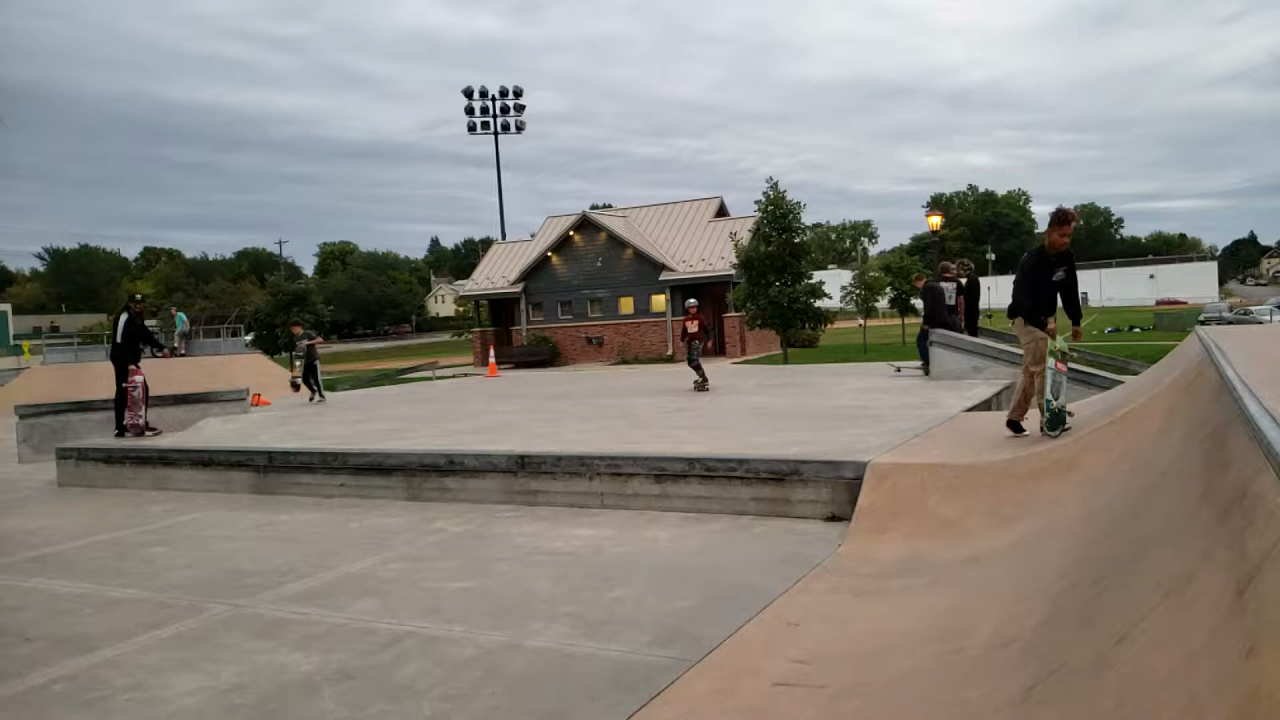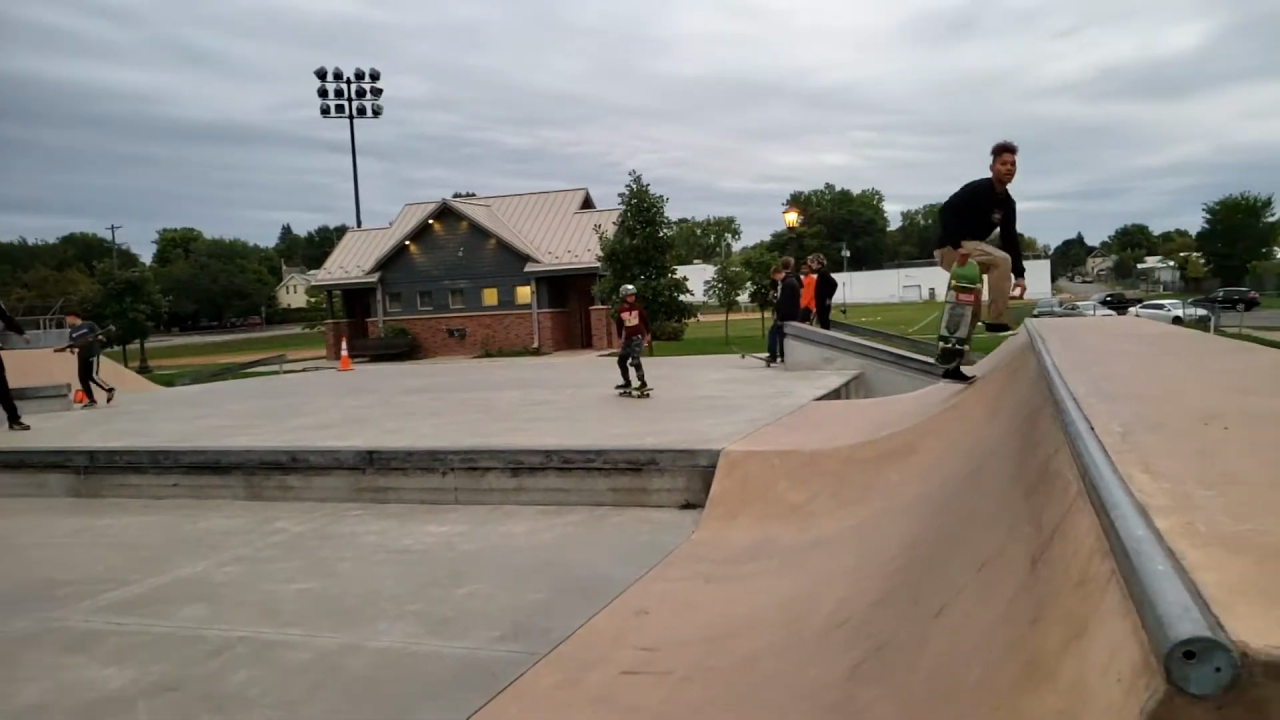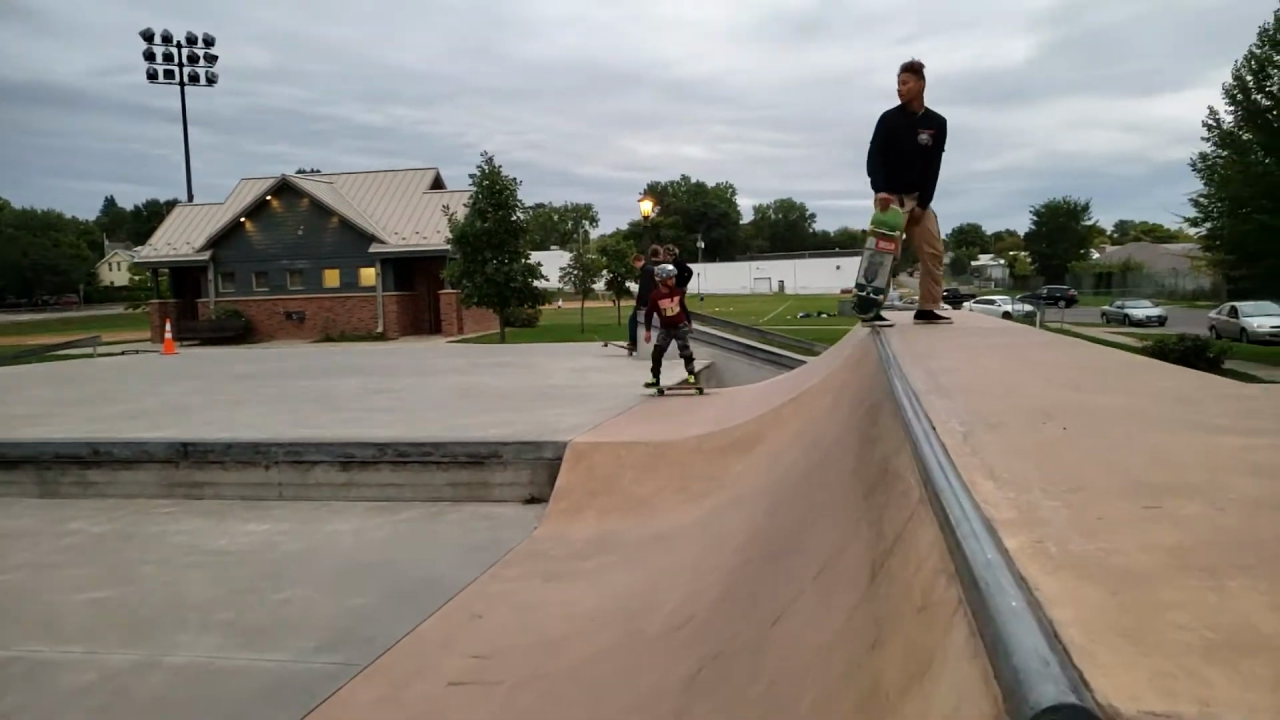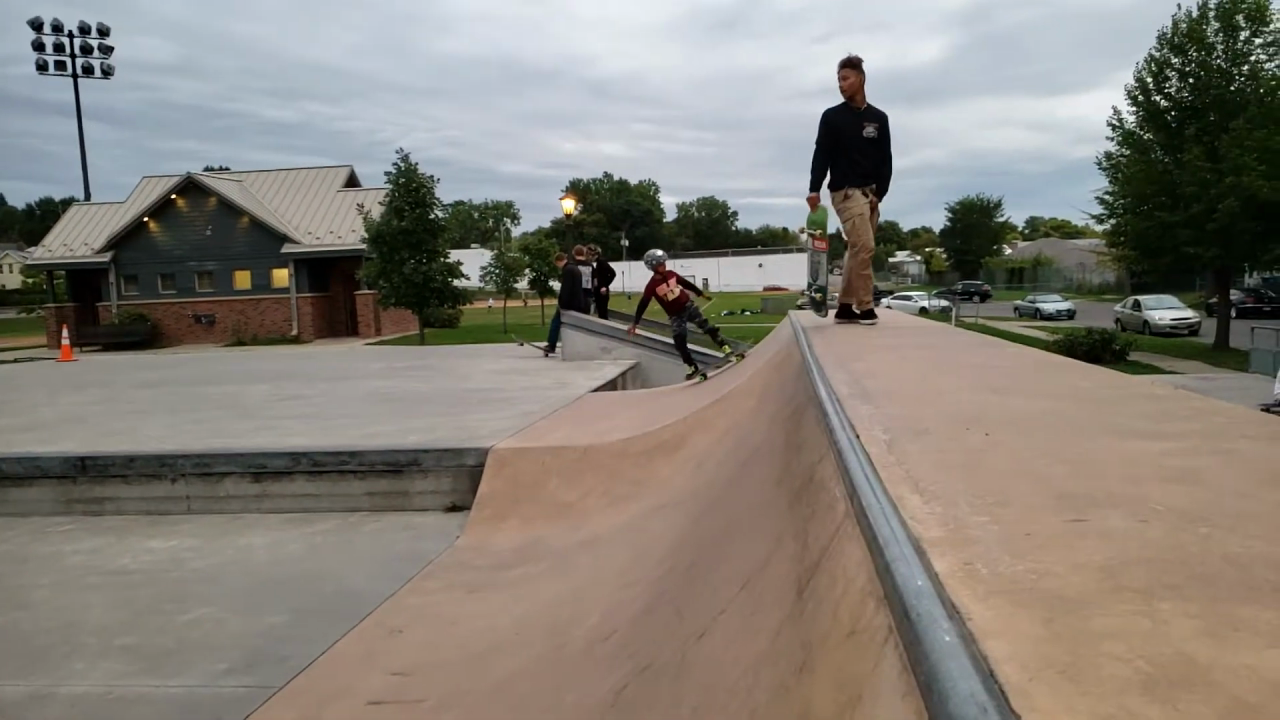
dt=1s
person 1, frame 1
left shoulder: (1067, 256)
right shoulder: (1031, 261)
left elbow: (1070, 290)
right elbow: (1019, 298)
left wrist: (1076, 321)
right wrist: (1042, 324)
left hip: (1047, 317)
right hip: (1026, 318)
left knee: (1031, 370)
right knee: (1042, 364)
left ankle: (1014, 418)
person 1, frame 2
left shoulder: (1007, 203)
right shoulder: (976, 189)
left elbow: (1011, 240)
right elbow: (947, 212)
left wrist: (1019, 275)
right wrist: (956, 246)
left hip: (968, 250)
right hip: (950, 249)
right knee: (1001, 260)
left ankle: (952, 366)
right ankle: (996, 321)
person 1, frame 3
left shoulder: (937, 123)
right shoulder: (889, 119)
left elbow: (933, 165)
right elbow: (874, 158)
left wrist: (923, 202)
right wrist: (880, 190)
left hip: (918, 197)
right hip: (891, 197)
left knee: (934, 253)
left ankle: (927, 309)
person 1, frame 4
left shoulder: (879, 118)
right shoulder: (832, 117)
left elbow: (885, 160)
right elbow: (821, 155)
left wrist: (880, 193)
right wrist: (814, 189)
left hip: (871, 193)
right hip: (846, 192)
left knee: (857, 251)
right knee: (864, 247)
left ankle: (845, 307)
right ankle: (865, 307)
